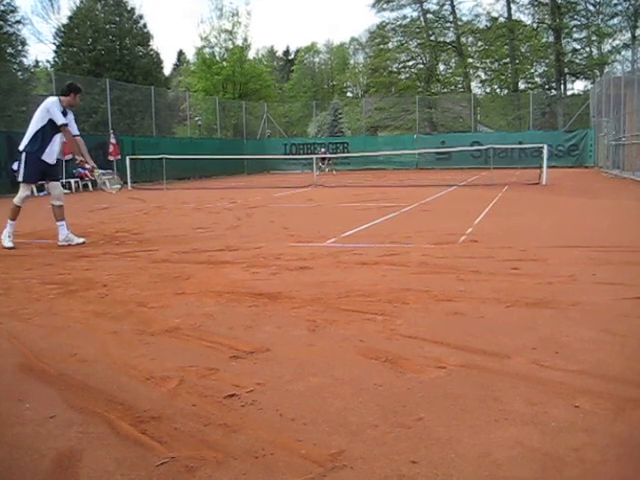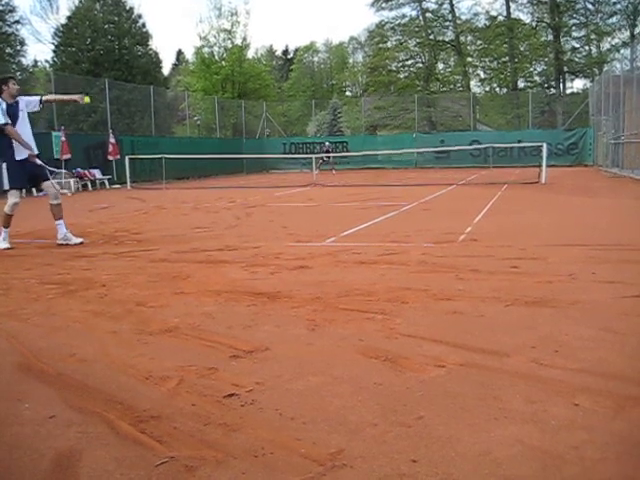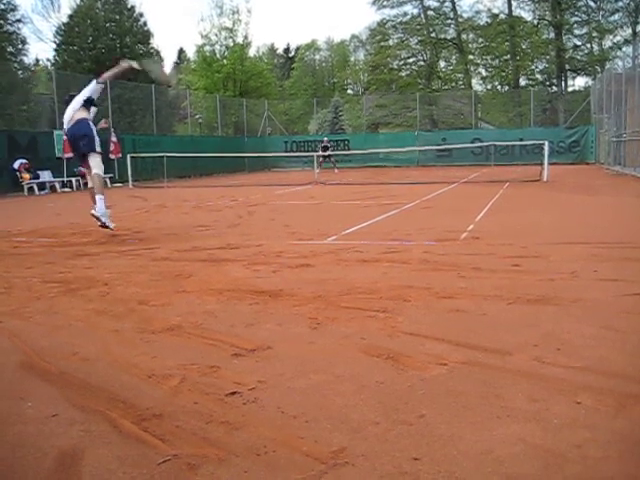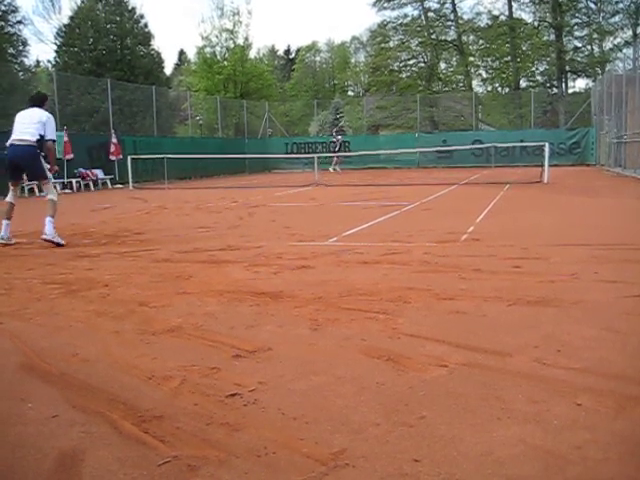
dt=1s
person 1, frame 1
left shoulder: (68, 114)
right shoulder: (51, 102)
left elbow: (77, 138)
right elbow: (66, 132)
left wrist: (89, 160)
right wrist: (77, 155)
left hip: (50, 158)
right hip: (32, 153)
left knee: (58, 194)
right knee: (24, 193)
left ankle: (64, 235)
person 1, frame 2
left shoulder: (22, 102)
left elbow: (47, 98)
left wrist: (71, 97)
right wrist: (28, 148)
left hip: (31, 159)
left knee: (53, 192)
left ankle: (63, 235)
person 1, frame 3
left shoulder: (67, 121)
right shoulder: (82, 96)
right elbow: (102, 79)
left wrist: (97, 128)
right wrist: (123, 66)
left hip: (71, 132)
right hip: (83, 125)
left knee: (93, 174)
right knee: (97, 164)
left ankle: (99, 209)
person 1, frame 4
left shoulder: (19, 115)
right shoulder: (47, 116)
right elbow: (49, 145)
right wrist: (52, 165)
right hip: (30, 152)
left knee: (13, 192)
right knee: (50, 191)
right ankle: (49, 231)
